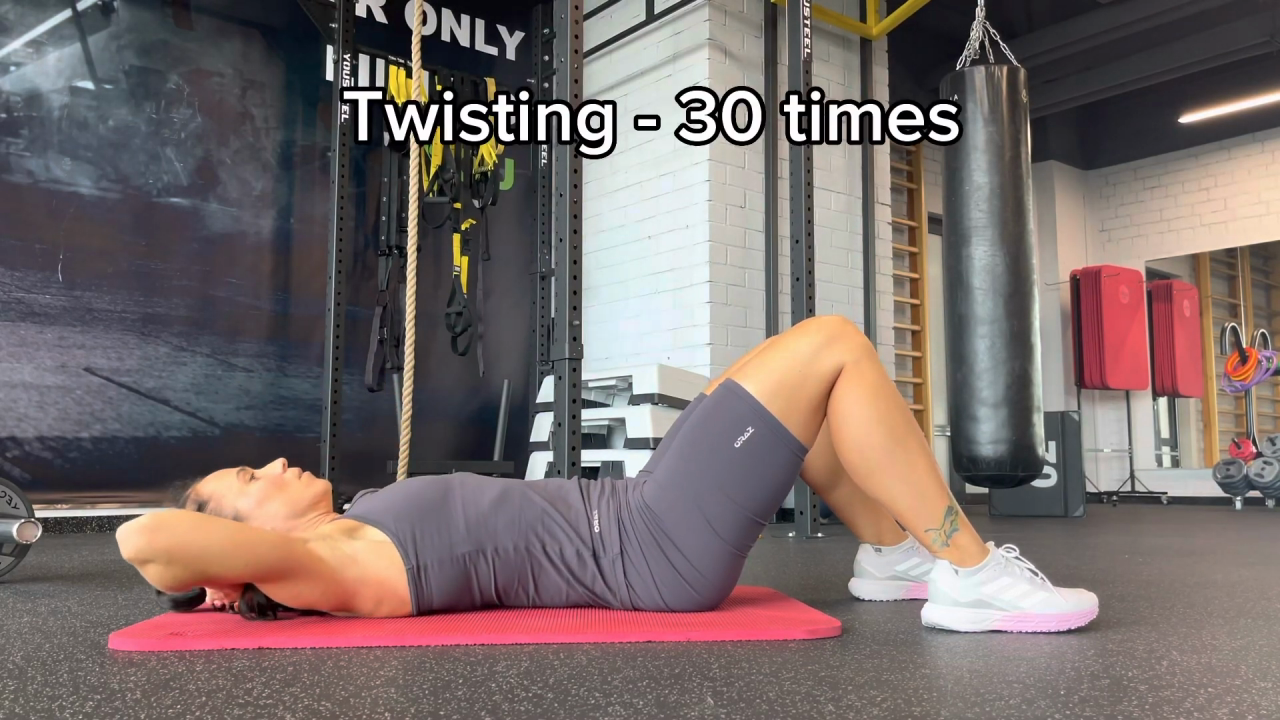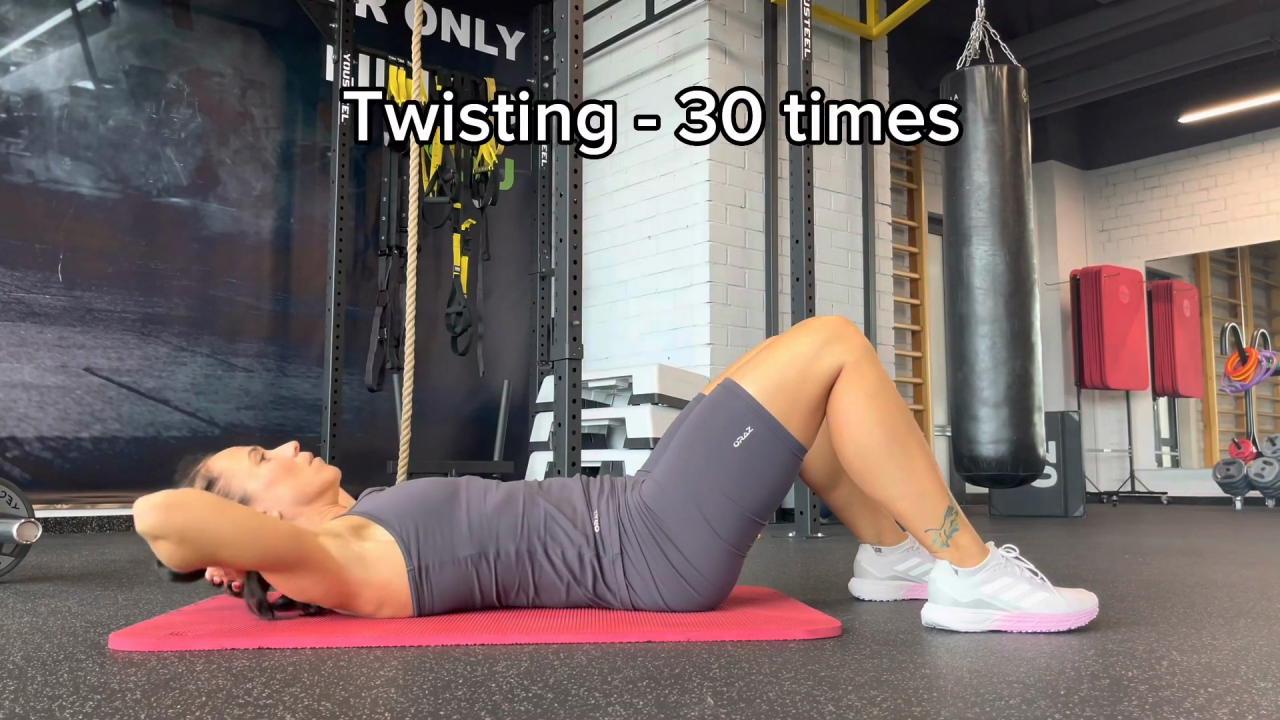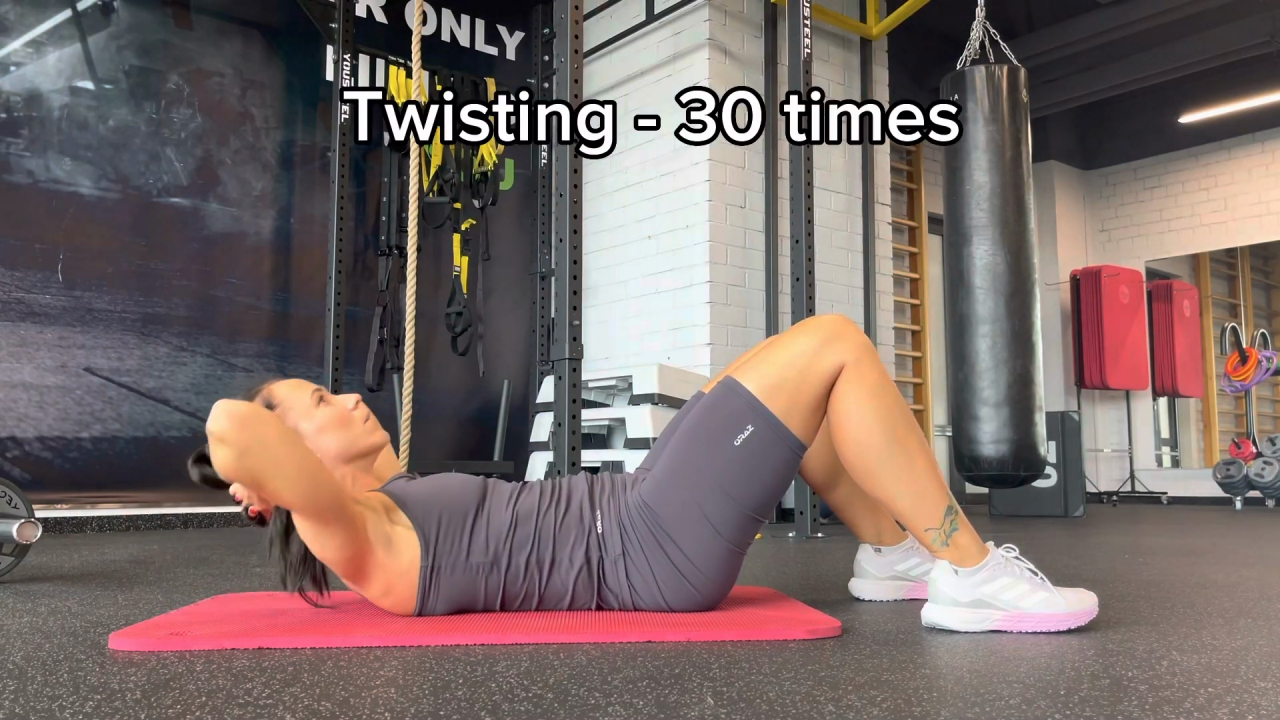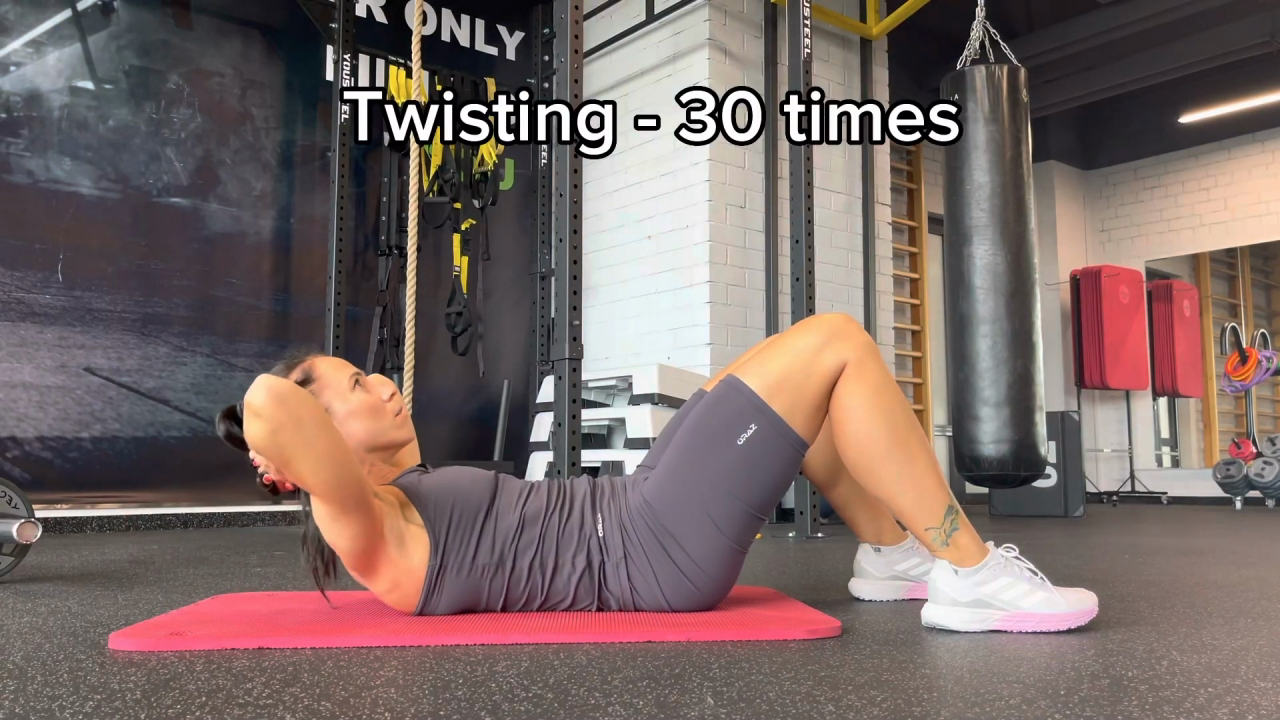
dt=0.3s
person 1, frame 1
left shoulder: (356, 535)
right shoulder: (341, 571)
right elbow: (144, 539)
right wrist: (222, 554)
left hip: (631, 518)
right hip: (659, 551)
left knee: (806, 373)
right knee: (835, 344)
left ankle: (892, 557)
right ankle: (972, 575)
person 1, frame 2
left shoulder: (360, 532)
right shoulder: (346, 566)
right elbow: (157, 516)
right wrist: (206, 534)
left hip: (631, 515)
right hip: (656, 550)
left knee: (805, 379)
right knee: (835, 345)
left ankle: (891, 554)
right ankle: (972, 577)
person 1, frame 3
left shoulder: (389, 513)
right shoulder: (364, 542)
right elbow: (233, 425)
right wrist: (266, 478)
left hip: (635, 520)
right hip: (655, 553)
left knee: (810, 373)
right knee: (836, 344)
left ankle: (892, 556)
right ankle: (971, 576)
person 1, frame 4
left shoulder: (398, 500)
right shoulder: (373, 533)
right elbow: (268, 402)
right wrist: (284, 439)
left hip: (633, 516)
right hip: (656, 554)
left knee: (811, 374)
right knee: (838, 344)
left ankle: (892, 554)
right ankle: (971, 576)
